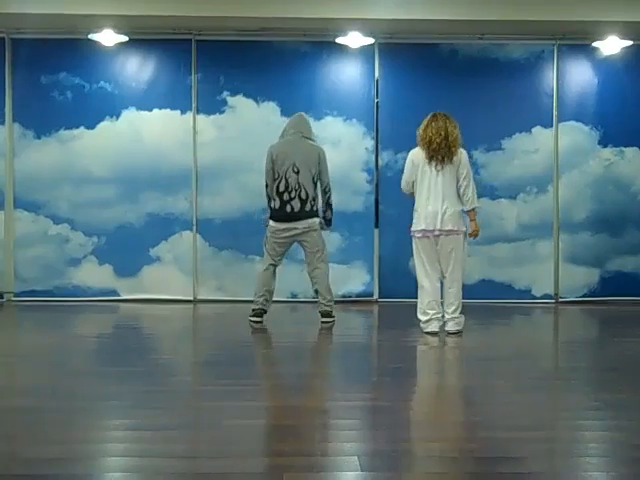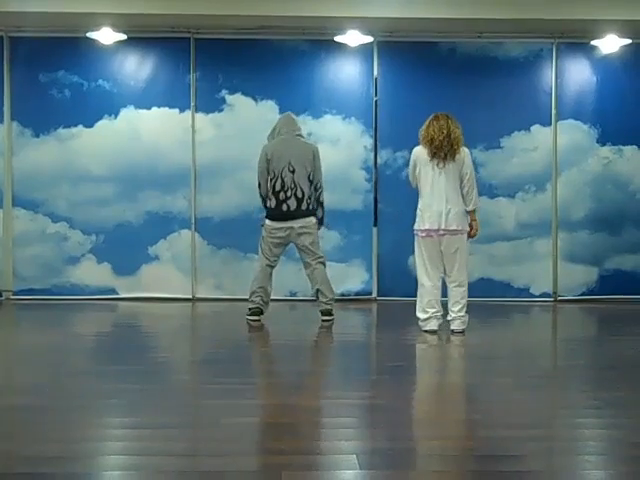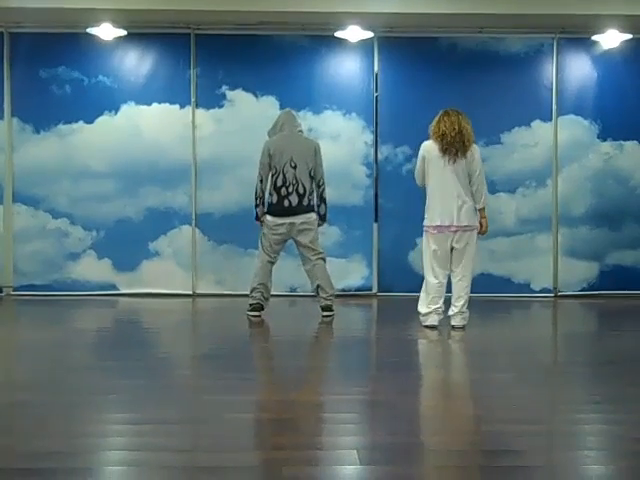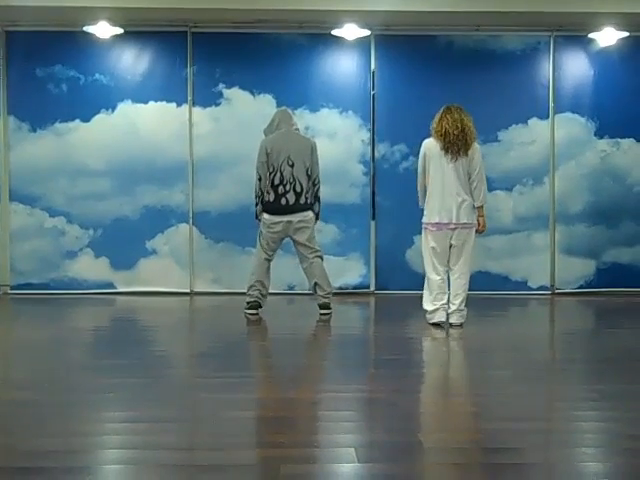
dt=0.3s
person 1, frame 1
left shoulder: (415, 155)
right shoulder: (459, 155)
left elbow: (406, 187)
right elbow: (466, 188)
right wrist: (473, 218)
left hip: (424, 222)
right hip: (451, 221)
left knee: (428, 275)
right knee: (452, 275)
left ankle: (431, 322)
right ankle: (453, 321)
person 1, frame 2
left shoulder: (418, 153)
right shoulder: (462, 153)
right elbow: (469, 188)
right wrist: (473, 218)
left hip: (427, 221)
right hip: (454, 221)
left knee: (429, 274)
right knee: (457, 275)
left ankle: (430, 320)
right ankle: (457, 321)
person 1, frame 3
left shoulder: (427, 148)
right shoulder: (471, 150)
left elbow: (420, 181)
right elbow: (478, 185)
right wrist: (482, 215)
left hip: (436, 218)
right hip: (465, 218)
left knee: (435, 270)
right knee: (461, 270)
left ankle: (431, 315)
right ankle: (458, 316)
person 1, frame 4
left shoulder: (428, 146)
right shoulder: (472, 148)
left elbow: (421, 182)
right elbow: (478, 183)
left wrist: (424, 204)
right wrist: (481, 213)
left hip: (435, 215)
right hip: (463, 216)
left knee: (435, 268)
right knee: (460, 268)
left ankle: (436, 313)
right ankle: (456, 315)
person 2, frame 1
left shoulder: (275, 149)
right shoulder: (317, 151)
left elbow: (268, 185)
right elbow: (325, 186)
right wrist: (327, 215)
left hip: (280, 220)
right hip: (308, 219)
left knee: (269, 264)
right knee: (318, 264)
left ankle: (258, 309)
right ankle: (326, 310)
person 2, frame 2
left shoulder: (268, 149)
right shoulder: (311, 149)
left elbow: (262, 185)
right elbow: (318, 185)
right wrist: (319, 216)
left hip: (276, 219)
right hip: (304, 218)
left knee: (266, 263)
right knee: (315, 263)
left ankle: (255, 308)
right ankle: (326, 308)
person 2, frame 3
left shoulder: (270, 145)
right shoulder: (312, 145)
left elbow: (262, 181)
right elbow: (319, 181)
left wrist: (259, 210)
right wrist: (322, 211)
left hip: (276, 215)
right hip: (305, 214)
left knee: (266, 259)
right knee: (315, 259)
left ankle: (256, 303)
right ankle: (326, 304)
person 2, frame 4
left shoulder: (267, 143)
right shoulder: (309, 143)
left elbow: (261, 180)
right elbow: (315, 180)
left wrist: (259, 209)
right wrist: (315, 210)
left hip: (274, 213)
right hip: (302, 213)
left knee: (263, 256)
right knee: (312, 256)
left ankle: (253, 301)
right ankle: (324, 301)
